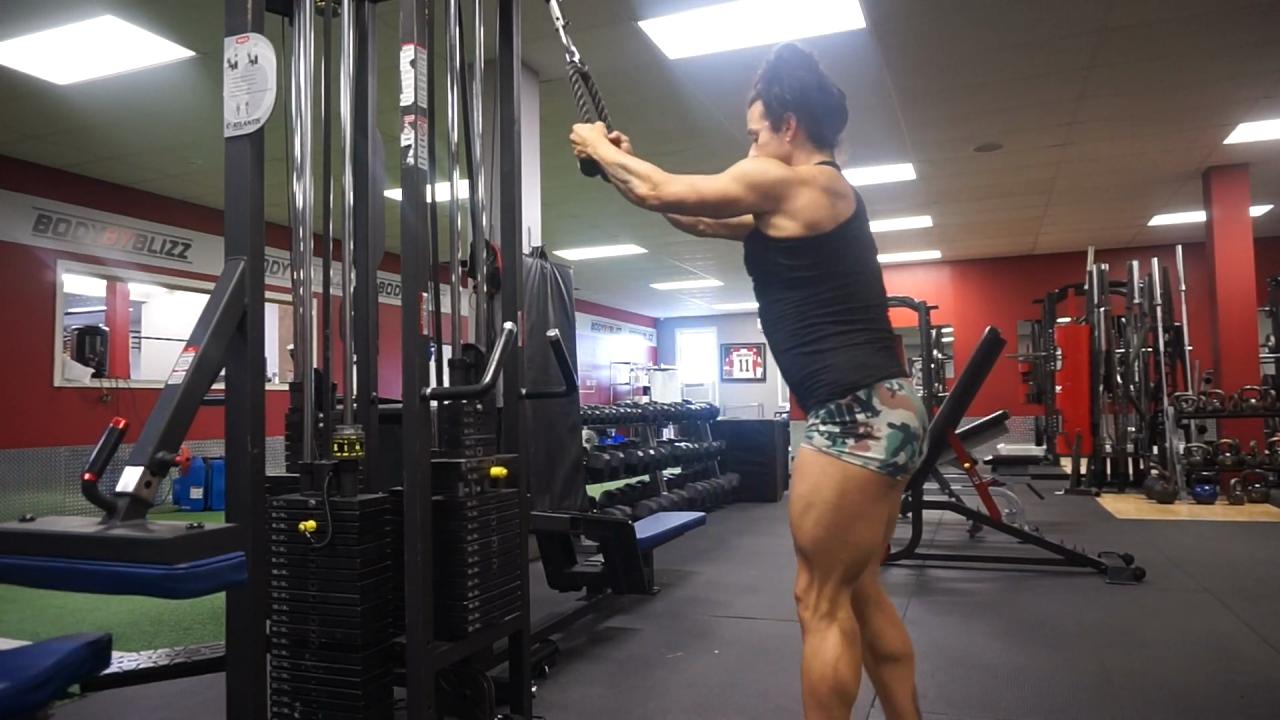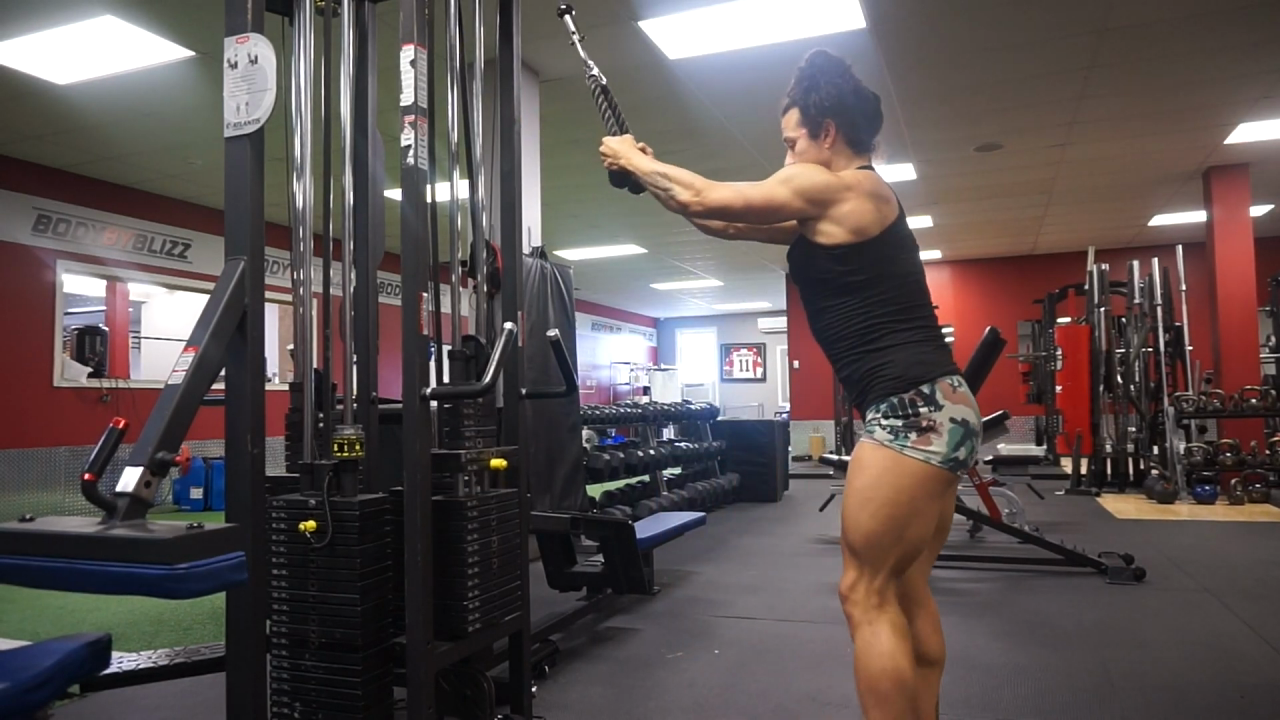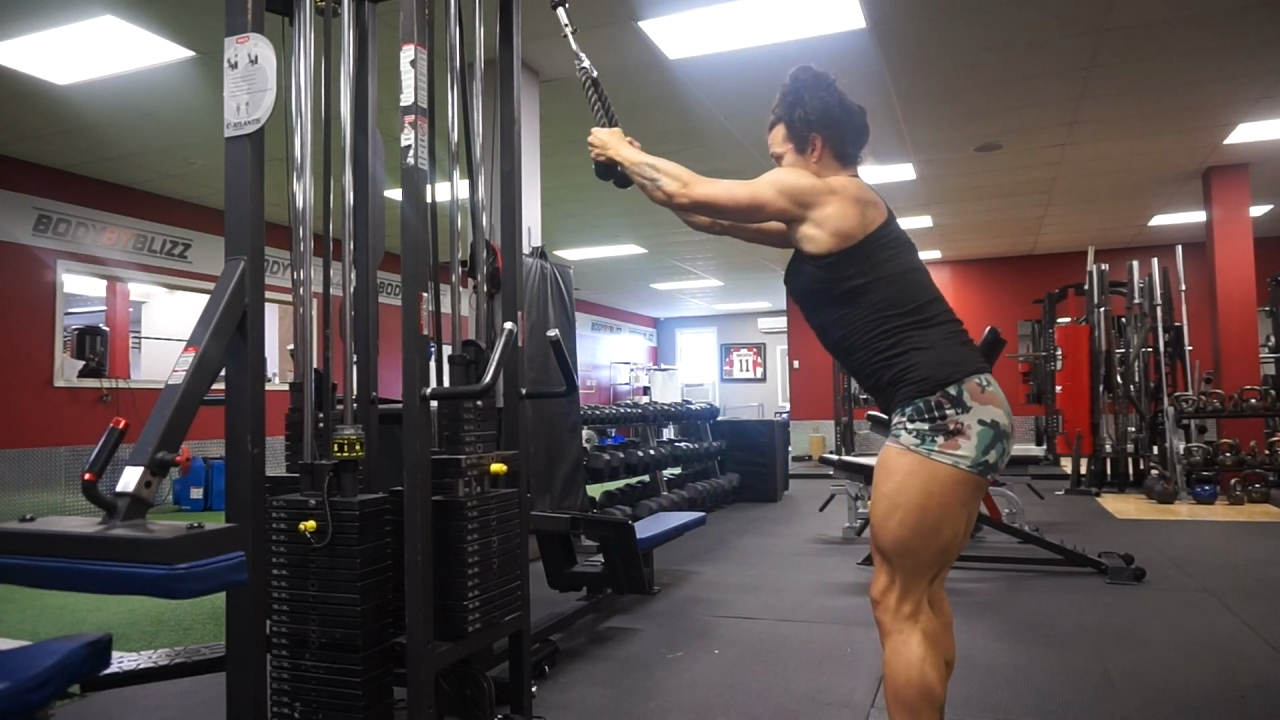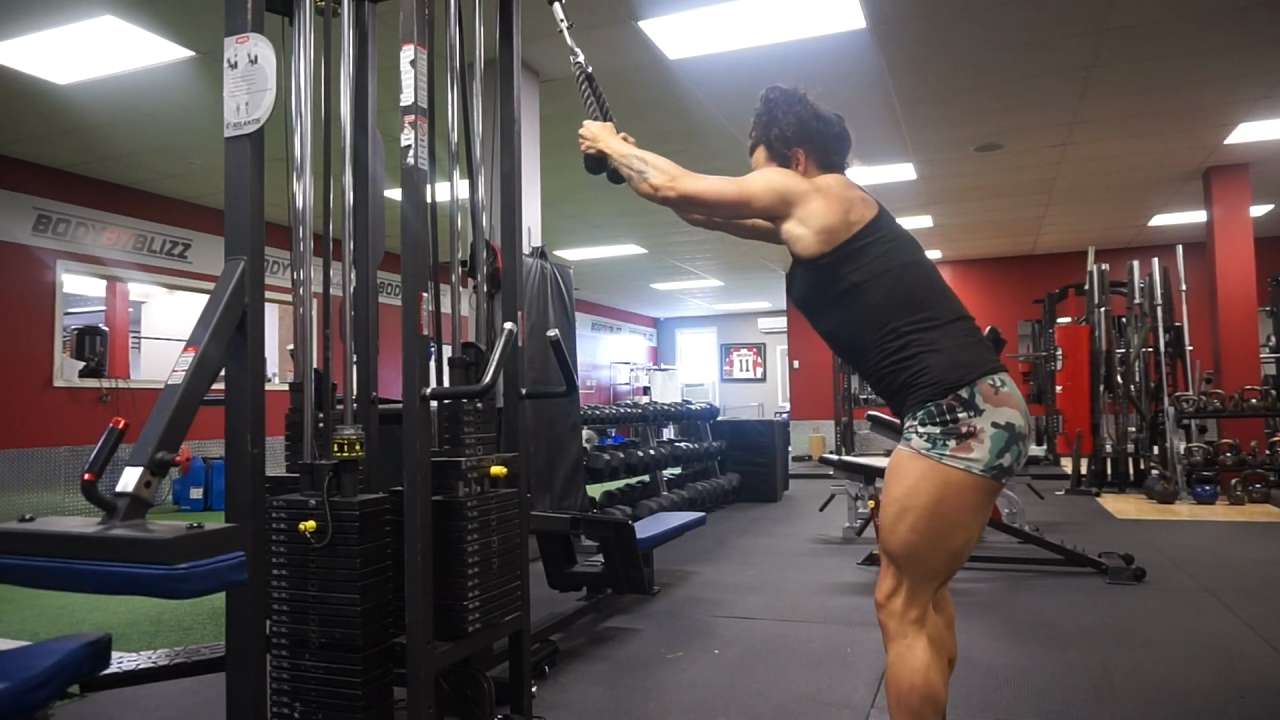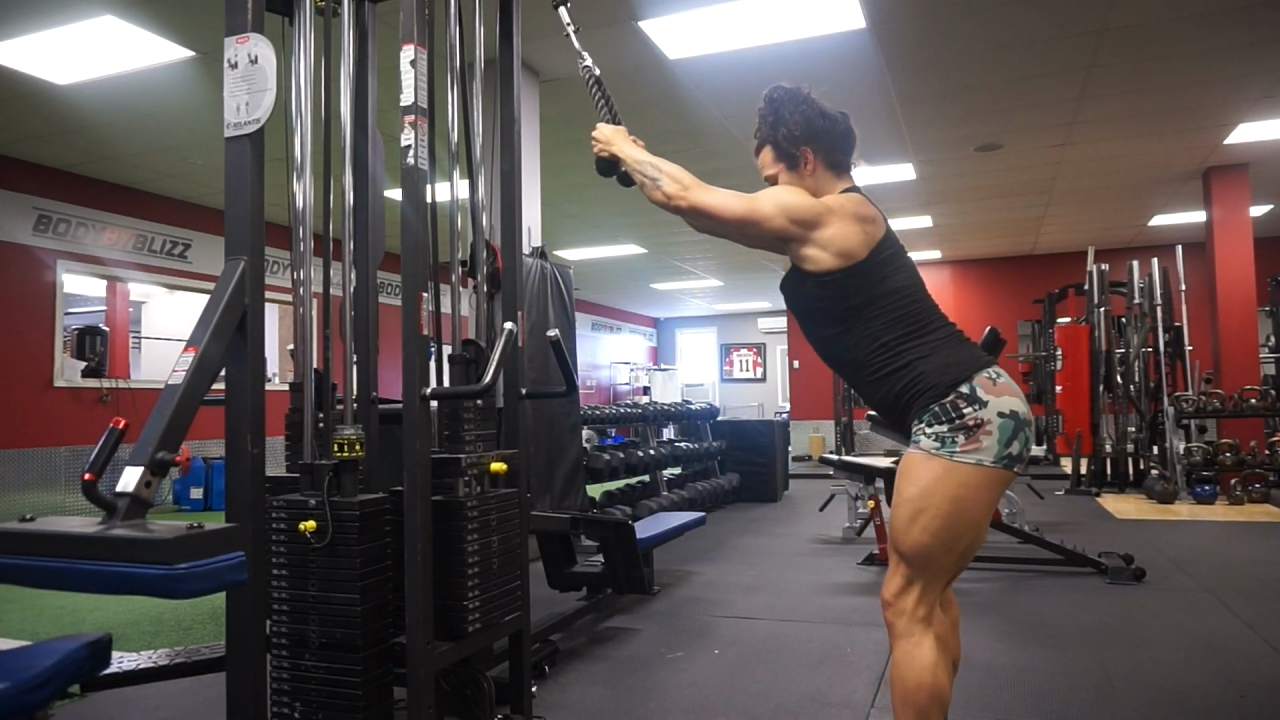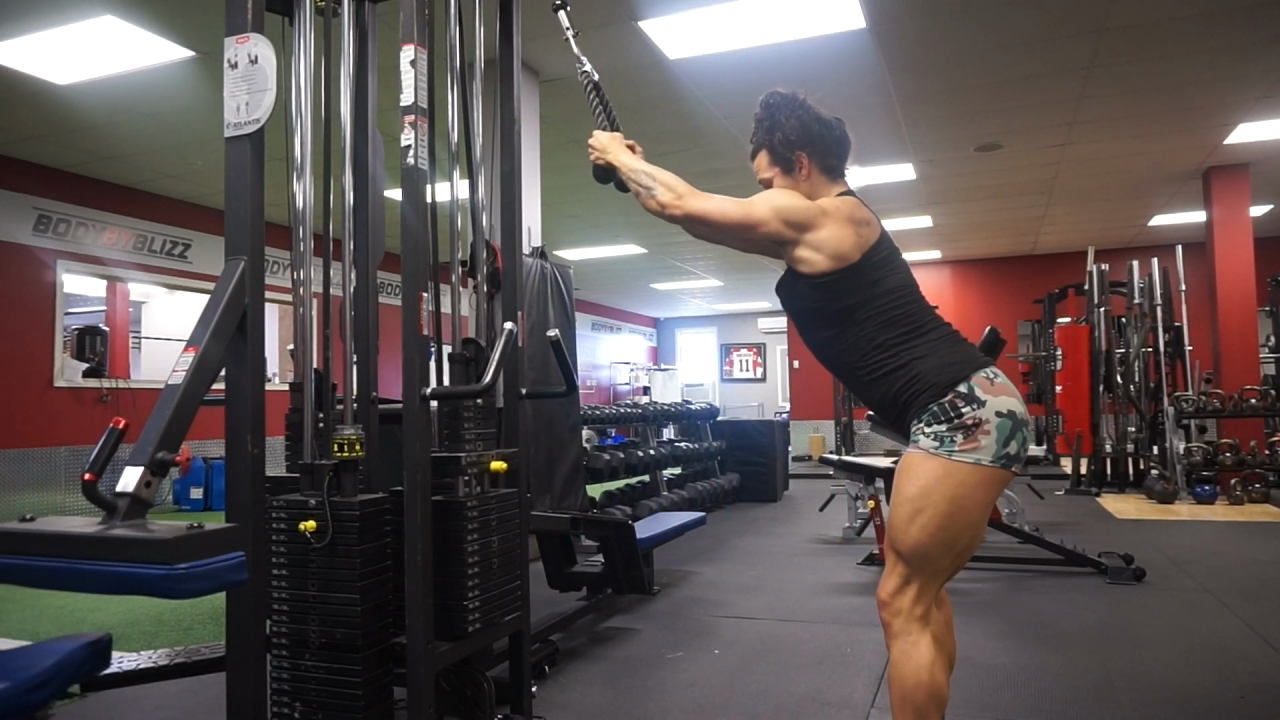
dt=0.4s
person 1, frame 1
left shoulder: (791, 183)
right shoulder: (815, 198)
left elbow: (659, 192)
right elbow: (700, 220)
left wrist: (599, 147)
right wrist: (623, 160)
left hip: (855, 413)
right hip: (878, 409)
left knee: (821, 600)
right knee: (857, 593)
person 1, frame 2
left shoulder: (835, 188)
right shoulder: (840, 207)
left elbow: (704, 199)
right elbow: (729, 224)
left wrist: (630, 160)
right wrist: (651, 174)
left hip: (912, 410)
right hip: (927, 409)
left knee: (867, 596)
right knee: (904, 592)
person 1, frame 3
left shoulder: (823, 194)
right shoulder: (831, 215)
left elbow: (691, 194)
right elbow: (716, 217)
left wrist: (620, 151)
right wrist: (640, 170)
left hip: (941, 411)
right hip: (955, 408)
left knee: (896, 602)
right knee: (918, 596)
person 1, frame 4
left shoulder: (816, 195)
right shoulder: (826, 215)
left elbow: (678, 186)
right elbow: (711, 213)
left wrist: (608, 144)
right wrist: (631, 161)
left hip: (955, 410)
right hip: (977, 405)
left knee: (901, 605)
right knee: (923, 597)
person 1, frame 5
left shoulder: (821, 214)
right shoulder: (835, 222)
left elbow: (690, 198)
right elbow: (717, 217)
left wrist: (622, 148)
right wrist: (640, 163)
left hip: (960, 413)
right hip: (972, 407)
left knee: (907, 602)
right knee: (927, 596)
person 1, frame 6
left shoulder: (814, 216)
right shoulder: (827, 228)
left elbow: (682, 206)
right elbow: (715, 225)
left wrist: (618, 157)
right wrist: (639, 171)
left hip: (961, 412)
right hip: (969, 407)
left knee: (903, 602)
right knee: (921, 594)
